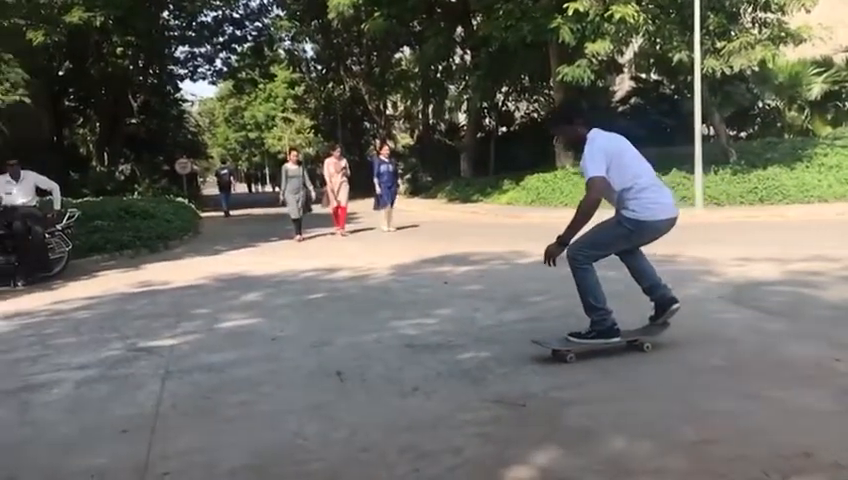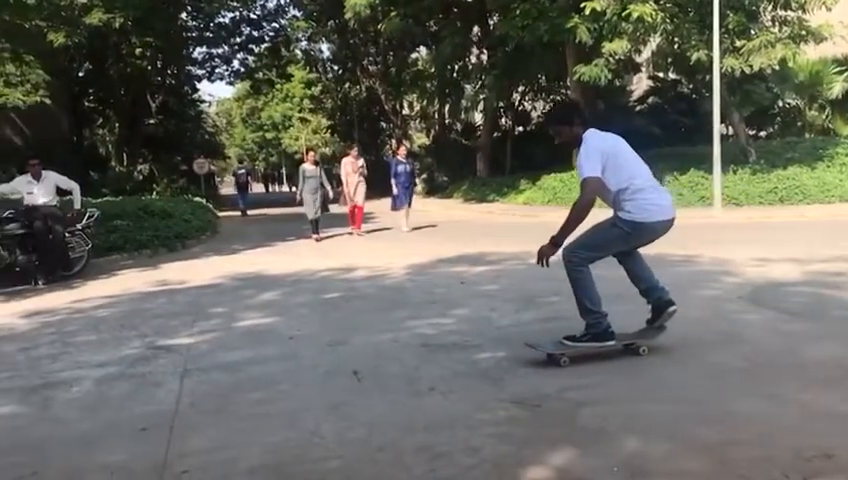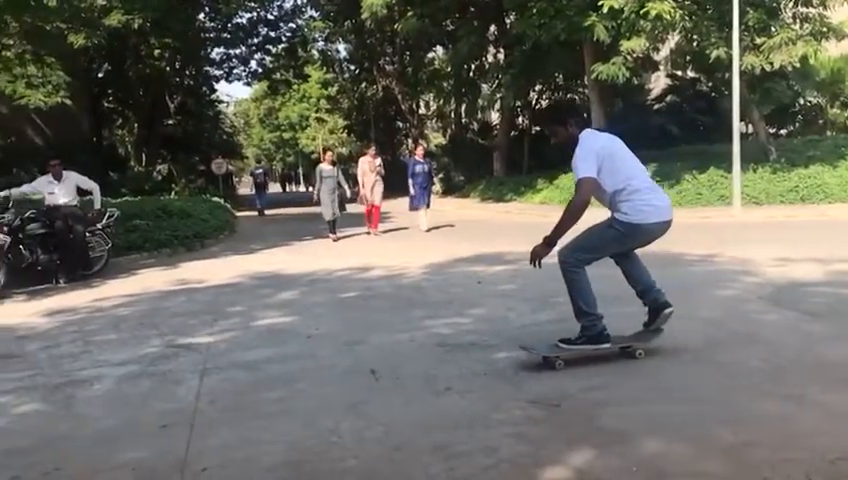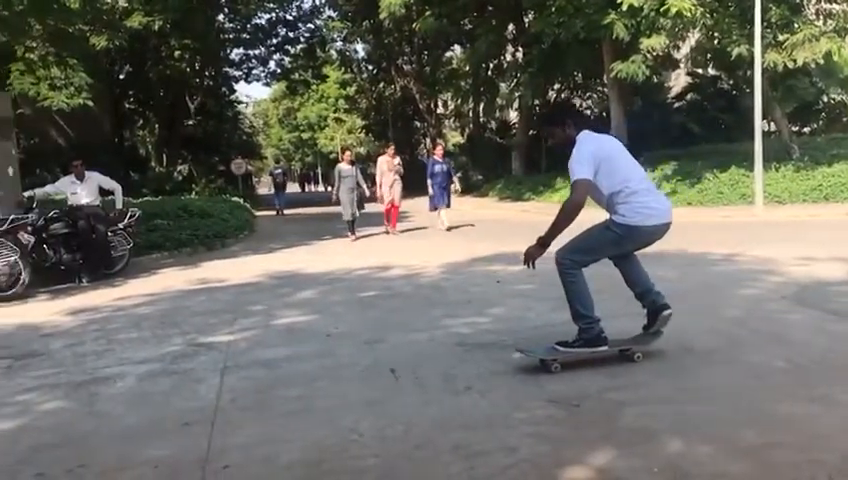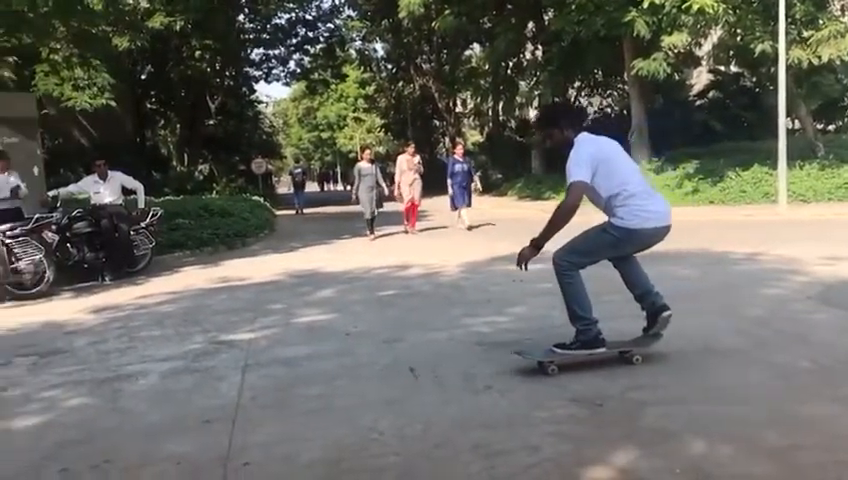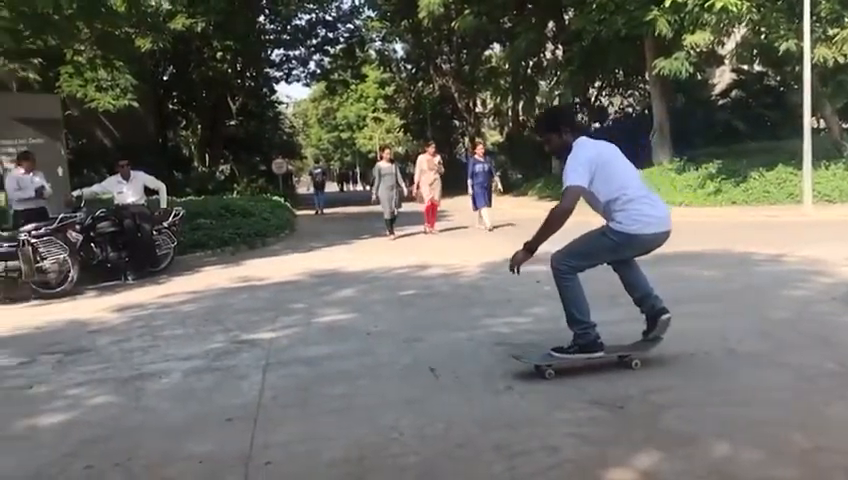
dt=0.4s
person 1, frame 1
left shoulder: (593, 148)
right shoulder: (609, 139)
left elbow: (593, 198)
left wrist: (561, 242)
right wrist: (616, 229)
left hip: (644, 215)
right hip: (667, 211)
left knee: (578, 254)
right knee: (623, 245)
left ankle: (603, 327)
right ankle: (663, 299)
person 1, frame 2
left shoulder: (589, 148)
right shoulder: (607, 139)
left elbow: (587, 198)
left wrist: (555, 242)
right wrist: (615, 229)
left hip: (641, 216)
right hip: (664, 212)
left knee: (574, 256)
right knee: (621, 247)
left ankle: (598, 329)
right ankle: (660, 301)
person 1, frame 3
left shoulder: (585, 148)
right shoulder: (605, 139)
left elbow: (581, 199)
left wrist: (548, 242)
left hip: (638, 218)
right hip: (662, 213)
left knee: (570, 258)
right knee: (618, 248)
left ankle: (593, 332)
right ankle: (656, 303)
person 1, frame 4
left shoulder: (582, 150)
right shoulder: (604, 140)
left elbow: (576, 201)
left wrist: (542, 243)
left hip: (636, 220)
right hip: (661, 215)
left knee: (567, 259)
right knee: (617, 249)
left ankle: (591, 334)
right ankle: (655, 305)
person 1, frame 5
left shoulder: (580, 152)
right shoulder: (603, 143)
left elbow: (571, 203)
left wrist: (536, 245)
left hip: (635, 223)
right hip: (661, 219)
left knee: (564, 261)
right knee: (617, 251)
left ankle: (588, 336)
right ankle: (655, 307)
person 1, frame 6
left shoulder: (579, 156)
right shoulder: (602, 147)
left elbow: (565, 207)
left wrist: (529, 248)
left hip: (635, 228)
right hip: (660, 223)
left knee: (563, 264)
right knee: (617, 254)
left ankle: (586, 340)
right ankle: (654, 310)
